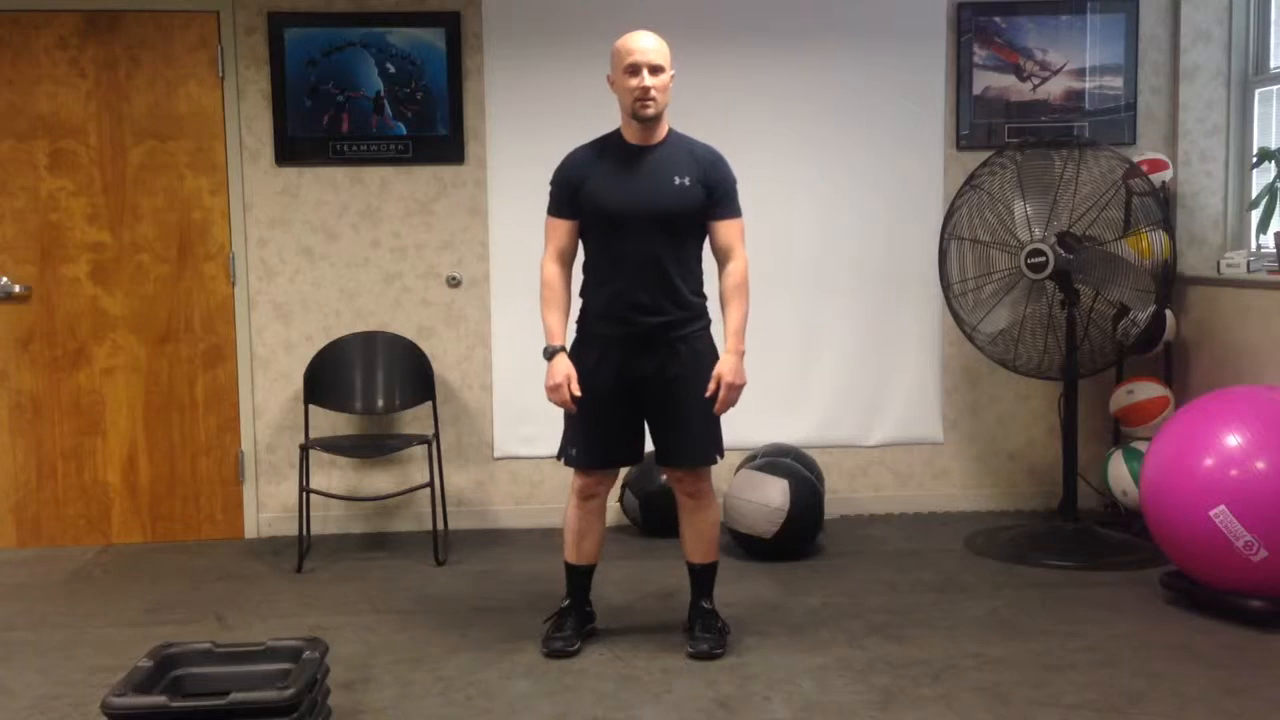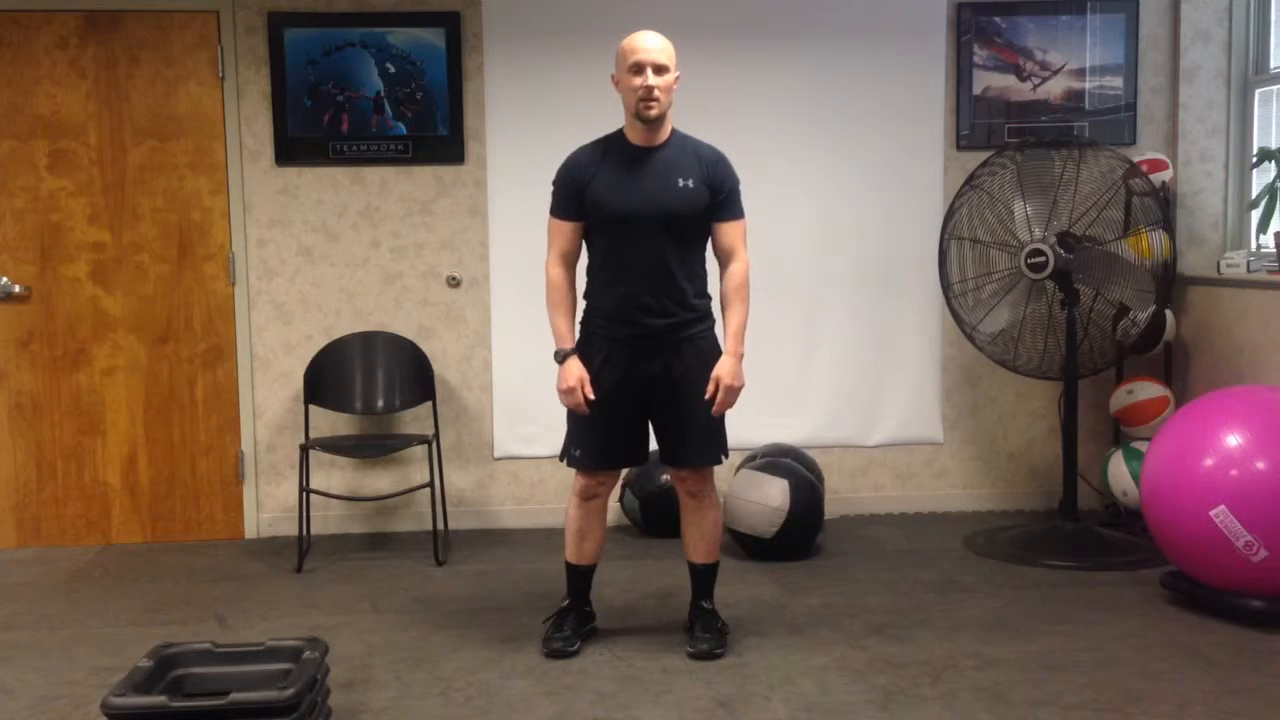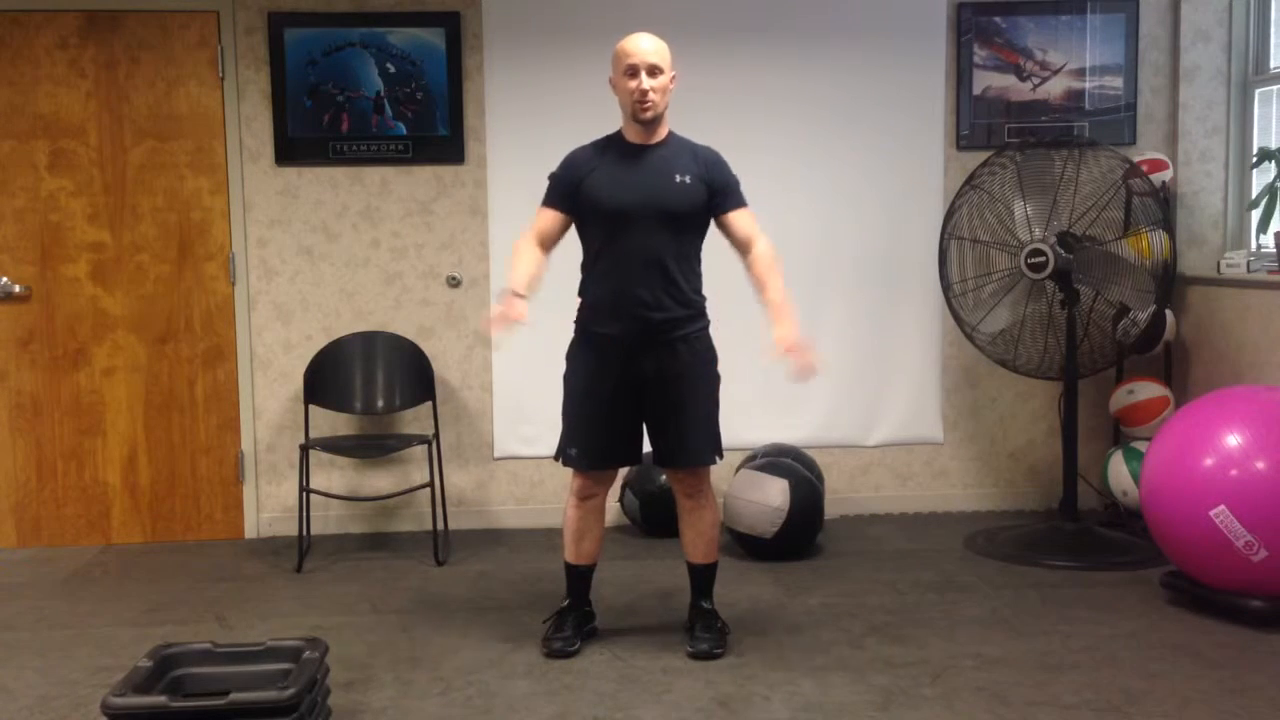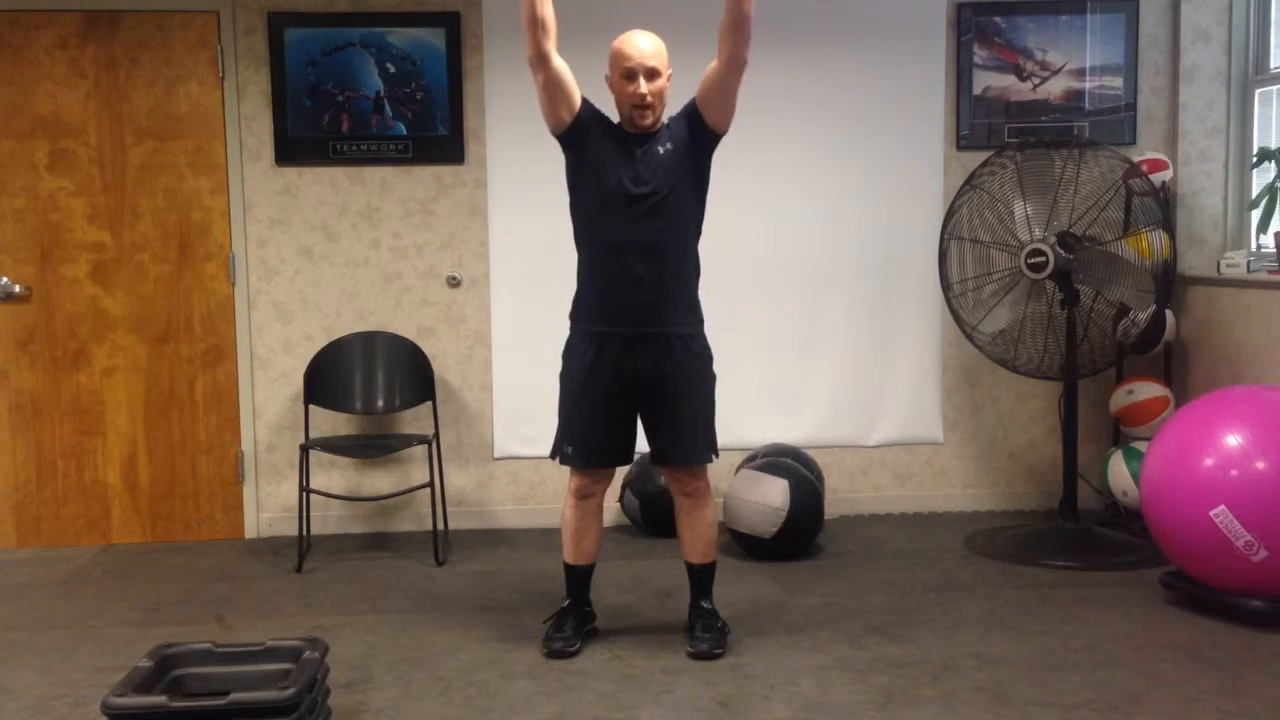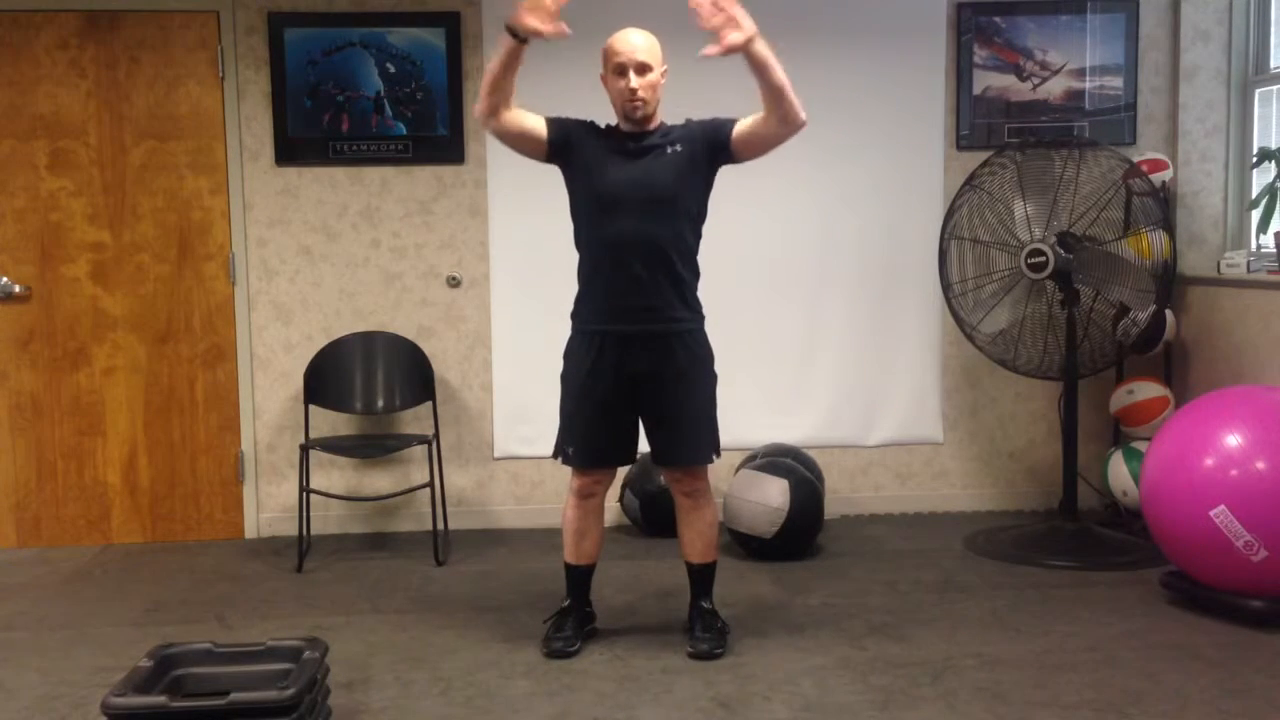
dt=1s
person 1, frame 1
left shoulder: (704, 164)
right shoulder: (580, 167)
left elbow: (732, 260)
right elbow: (556, 262)
left wrist: (733, 349)
right wrist: (556, 350)
left hip: (683, 347)
right hip: (601, 349)
left knee: (693, 480)
right knee: (589, 482)
left ankle: (703, 608)
right ankle: (576, 608)
person 1, frame 2
left shoulder: (709, 165)
right shoulder: (583, 168)
left elbow: (734, 262)
right elbow: (560, 263)
left wrist: (732, 352)
right wrist: (567, 354)
left hip: (688, 348)
right hip: (607, 350)
left knee: (696, 480)
right knee: (591, 482)
left ankle: (703, 608)
right ankle: (576, 607)
person 1, frame 3
left shoulder: (703, 164)
right shoulder: (583, 165)
left elbow: (752, 244)
right elbow: (537, 239)
left wrist: (781, 316)
right wrist: (516, 292)
left hip: (682, 348)
right hip: (601, 348)
left knee: (693, 480)
right knee: (588, 481)
left ankle: (703, 609)
right ankle: (576, 608)
person 1, frame 4
left shoulder: (693, 136)
right shoulder: (585, 136)
left elbow: (734, 55)
right elbow: (542, 55)
left hip: (677, 342)
right hip: (597, 342)
left knee: (691, 480)
right knee: (586, 482)
left ankle: (703, 608)
right ankle: (576, 608)
person 1, frame 5
left shoulder: (698, 142)
right shoulder: (578, 143)
left elbow: (788, 120)
right elbow: (491, 115)
left hip: (677, 341)
right hip: (597, 341)
left knee: (690, 480)
right knee: (587, 482)
left ankle: (703, 608)
right ankle: (576, 608)
